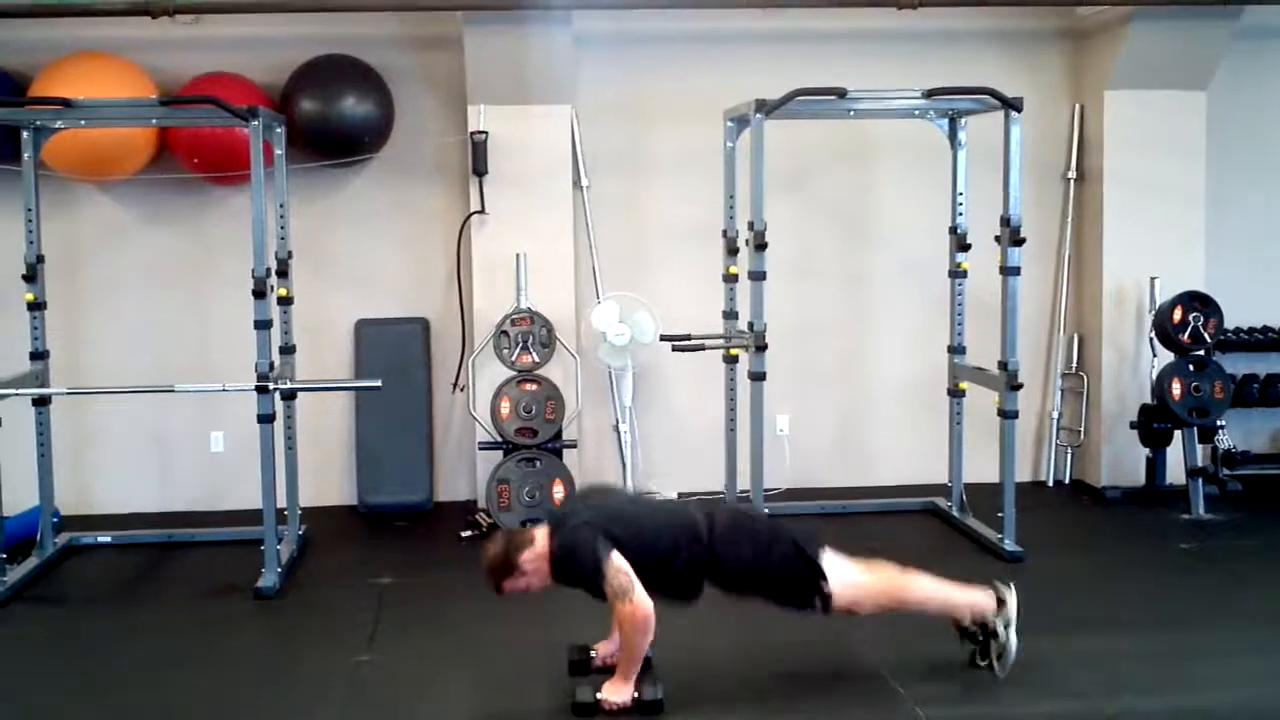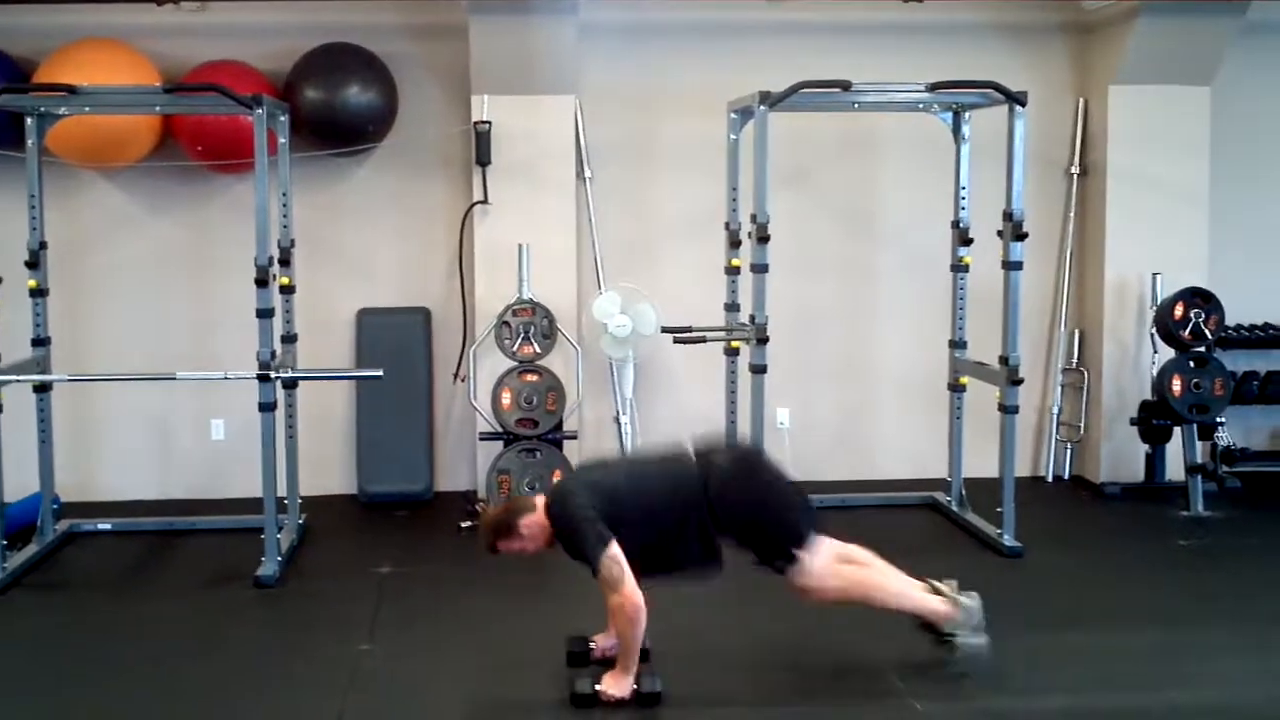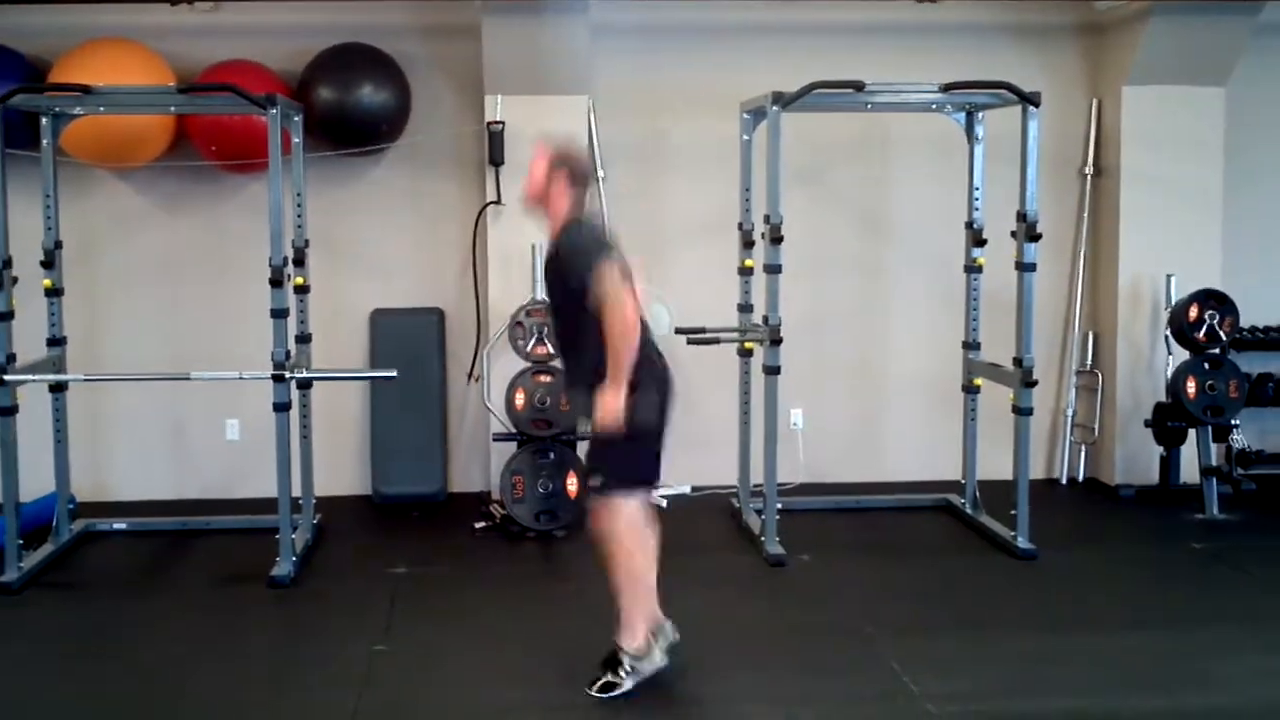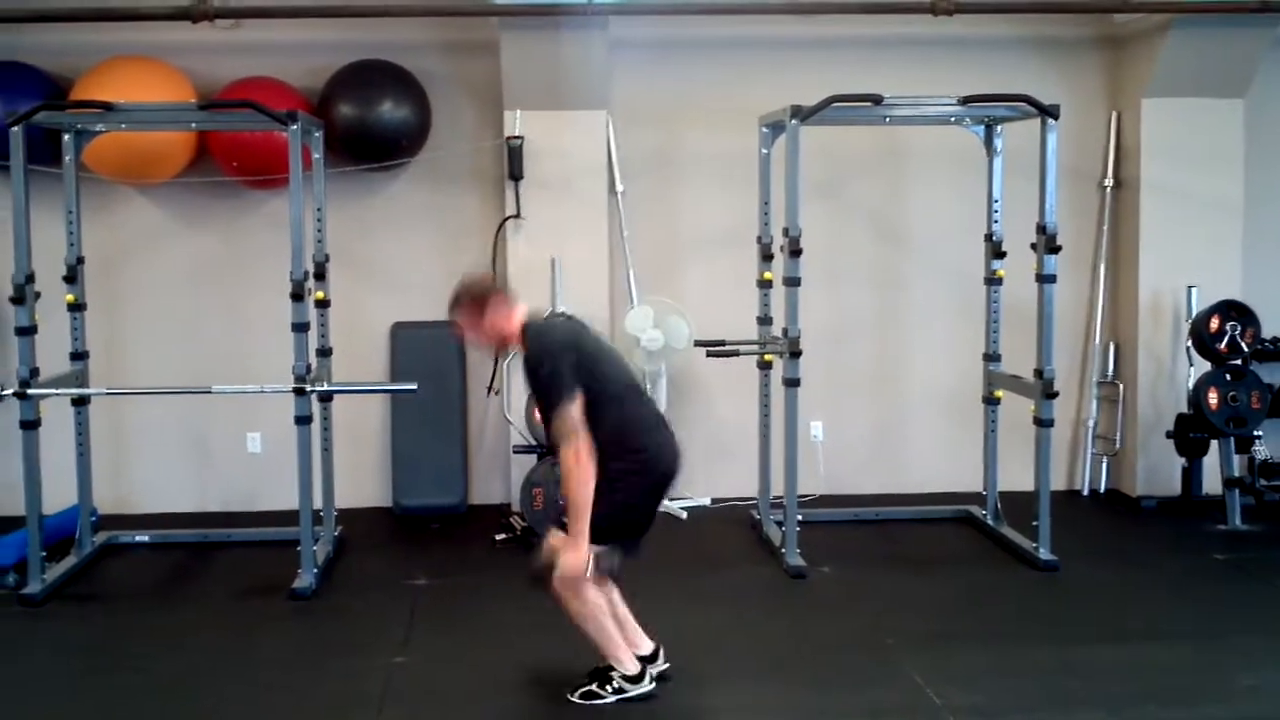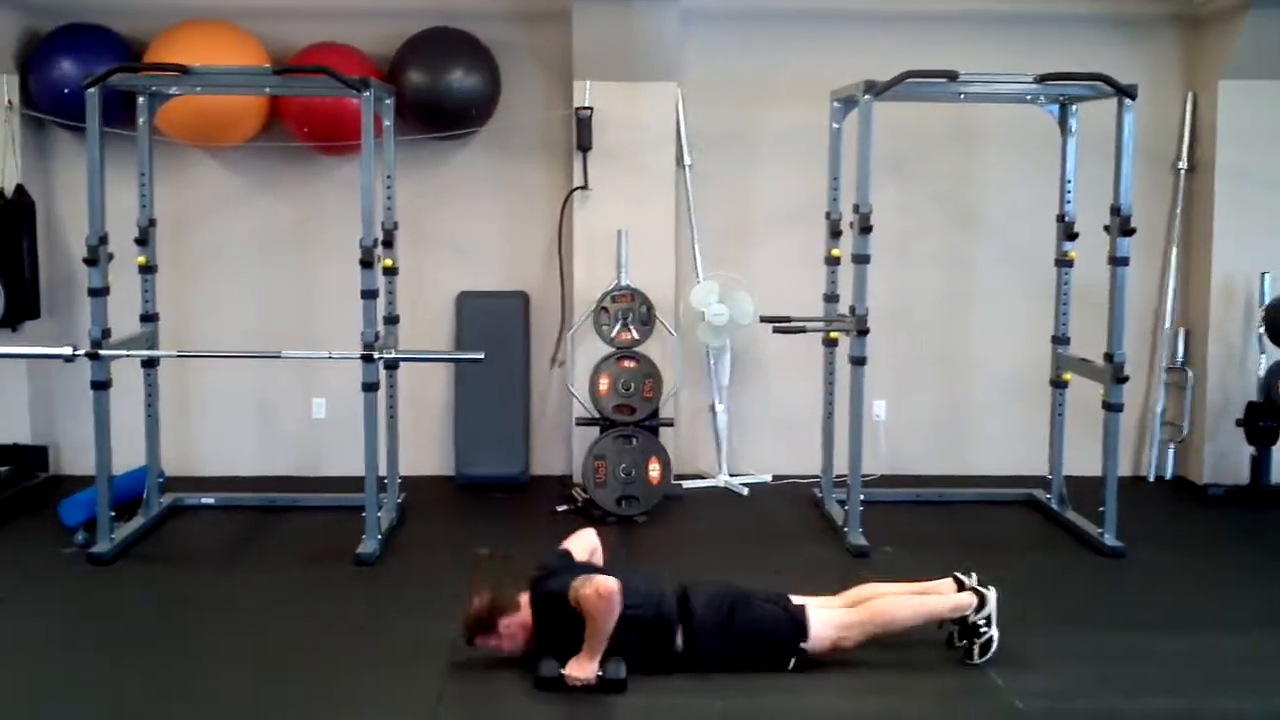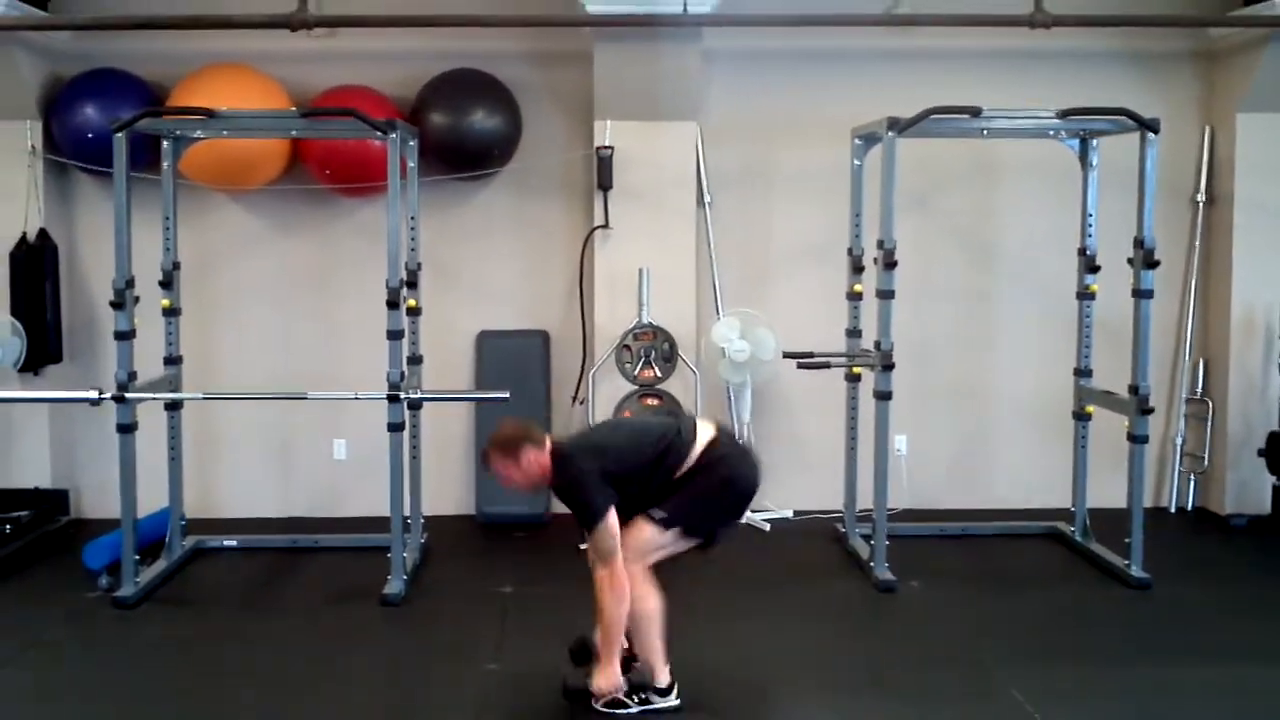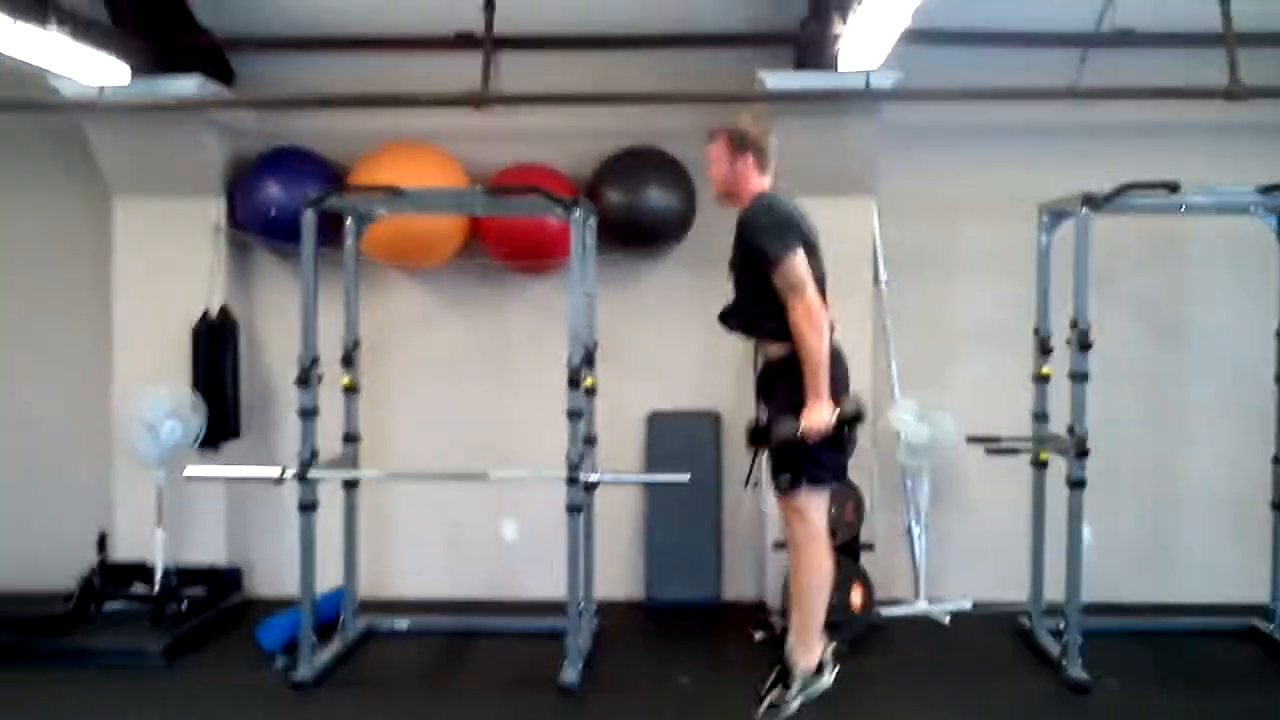
dt=0.7s
person 1, frame 1
left shoulder: (573, 544)
right shoulder: (571, 518)
left elbow: (638, 608)
left wrist: (624, 679)
right wrist: (619, 639)
left hip: (728, 550)
right hip: (718, 532)
left knee: (854, 593)
right knee: (848, 575)
left ankle: (987, 605)
right ankle: (975, 605)
person 1, frame 2
left shoulder: (578, 516)
right shoulder: (571, 496)
left elbow: (629, 598)
left wrist: (625, 671)
right wrist: (615, 633)
left hip: (730, 489)
right hip: (721, 476)
left knee: (818, 575)
right knee: (822, 555)
left ankle: (947, 609)
right ankle: (935, 596)
person 1, frame 3
left shoulder: (577, 240)
right shoulder: (573, 242)
left elbow: (623, 310)
left wrist: (615, 390)
left hip: (631, 391)
right hip: (624, 388)
left knee: (613, 515)
right knee: (626, 509)
left ankle: (640, 644)
right ankle: (650, 625)
person 1, frame 4
left shoulder: (544, 349)
right shoulder: (548, 333)
left elbow: (577, 445)
right elbow: (573, 441)
left wrist: (577, 541)
left hip: (639, 458)
right hip: (642, 455)
left knee: (565, 561)
right knee: (567, 553)
left ankle: (627, 669)
right ankle: (643, 652)
person 1, frame 5
left shoulder: (550, 598)
right shoulder: (548, 579)
left elbow: (604, 591)
right elbow: (588, 536)
left wrist: (588, 657)
left hip: (706, 632)
right hip: (697, 607)
left knee: (844, 630)
right knee: (836, 606)
left ankle: (968, 604)
right ankle: (955, 588)
person 1, frame 6
left shoulder: (577, 475)
right shoulder: (571, 460)
left elbow: (616, 572)
right elbow: (609, 557)
left wrist: (608, 663)
right wrist: (609, 636)
left hip: (721, 462)
right hip: (707, 462)
left knee: (627, 564)
right knee: (624, 559)
left ankle: (660, 686)
right ankle: (655, 671)
person 1, frame 7
left shoulder: (762, 217)
right shoulder: (770, 216)
left elbow: (807, 305)
left wrist: (818, 399)
left hip: (801, 381)
right hip: (795, 378)
left knee: (804, 517)
right knee: (803, 519)
left ankle: (805, 661)
right ankle: (809, 652)
